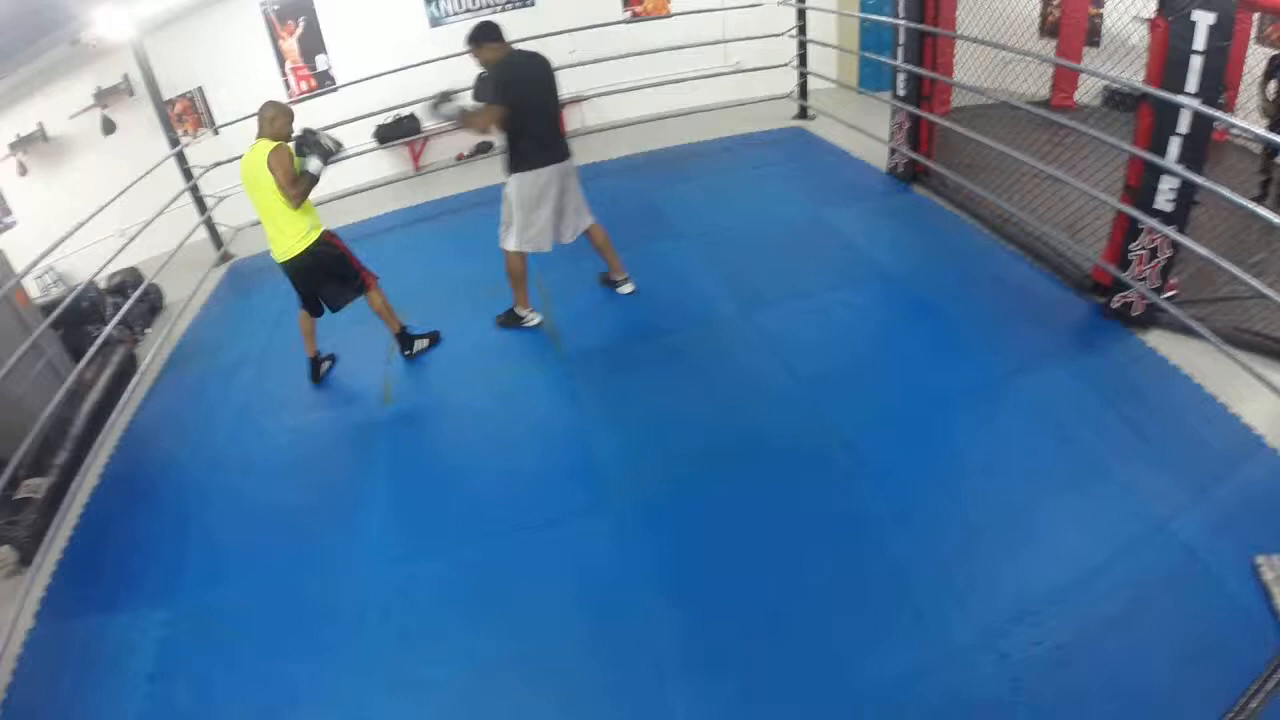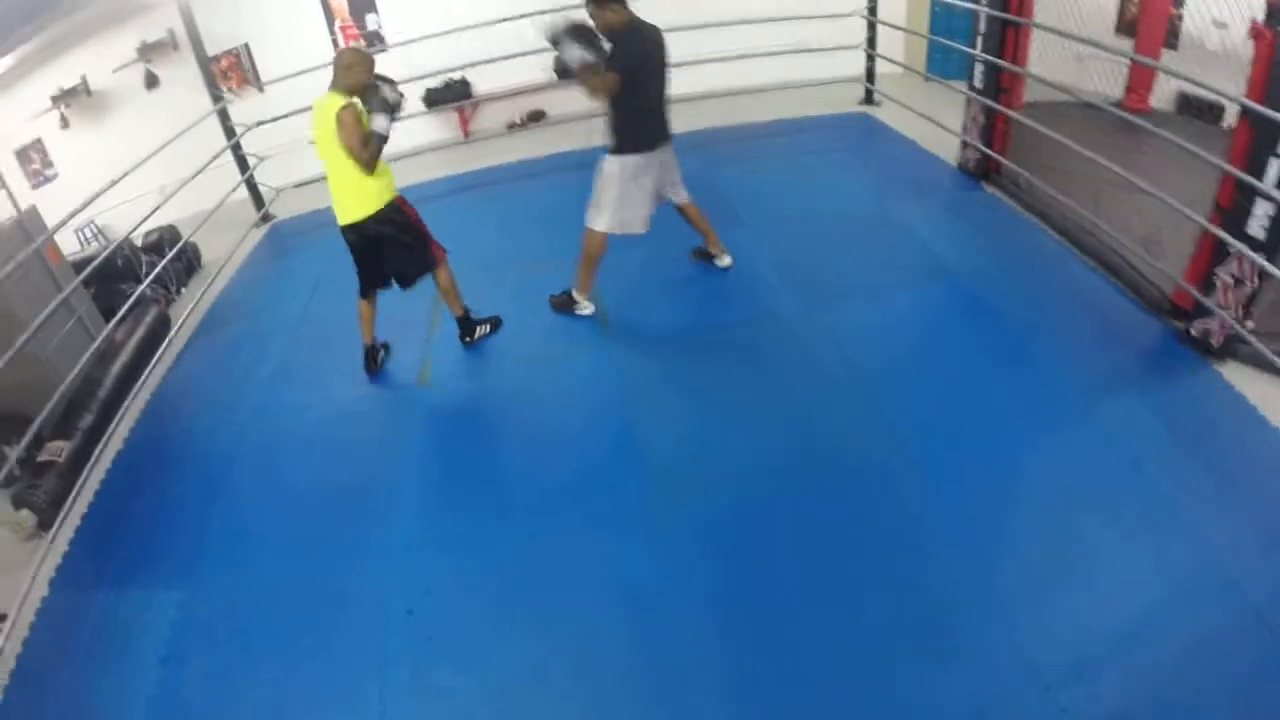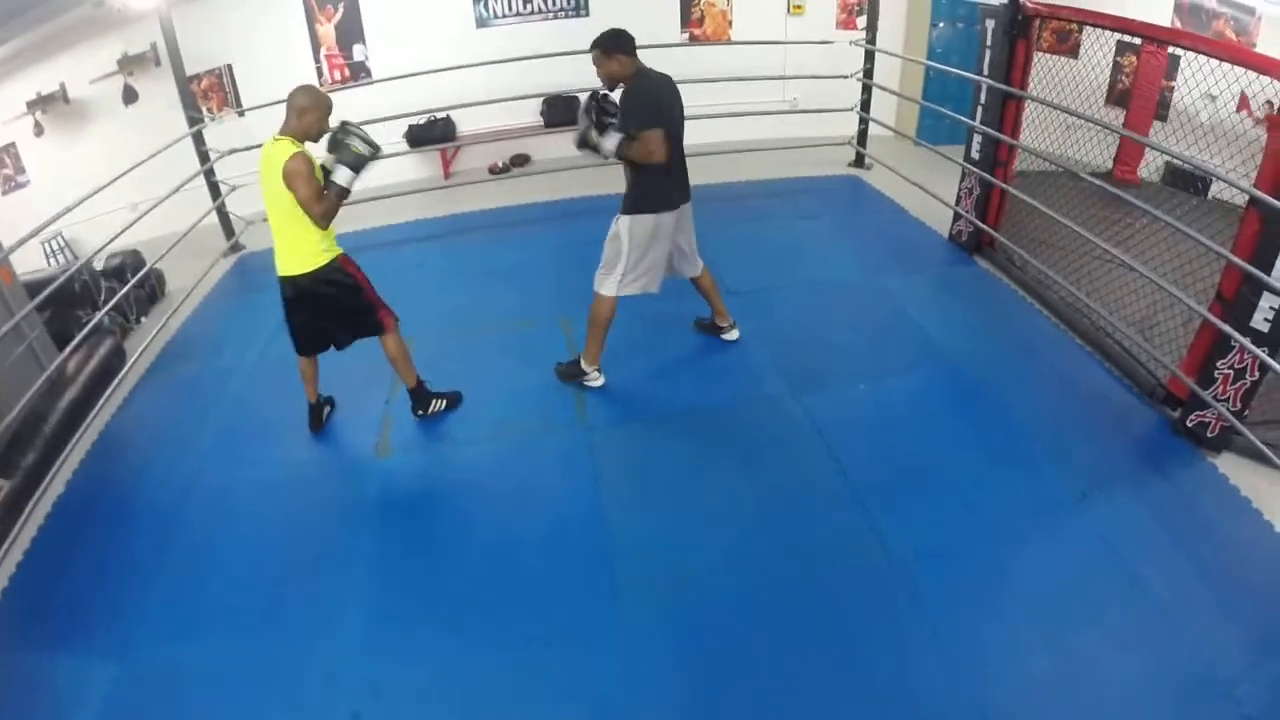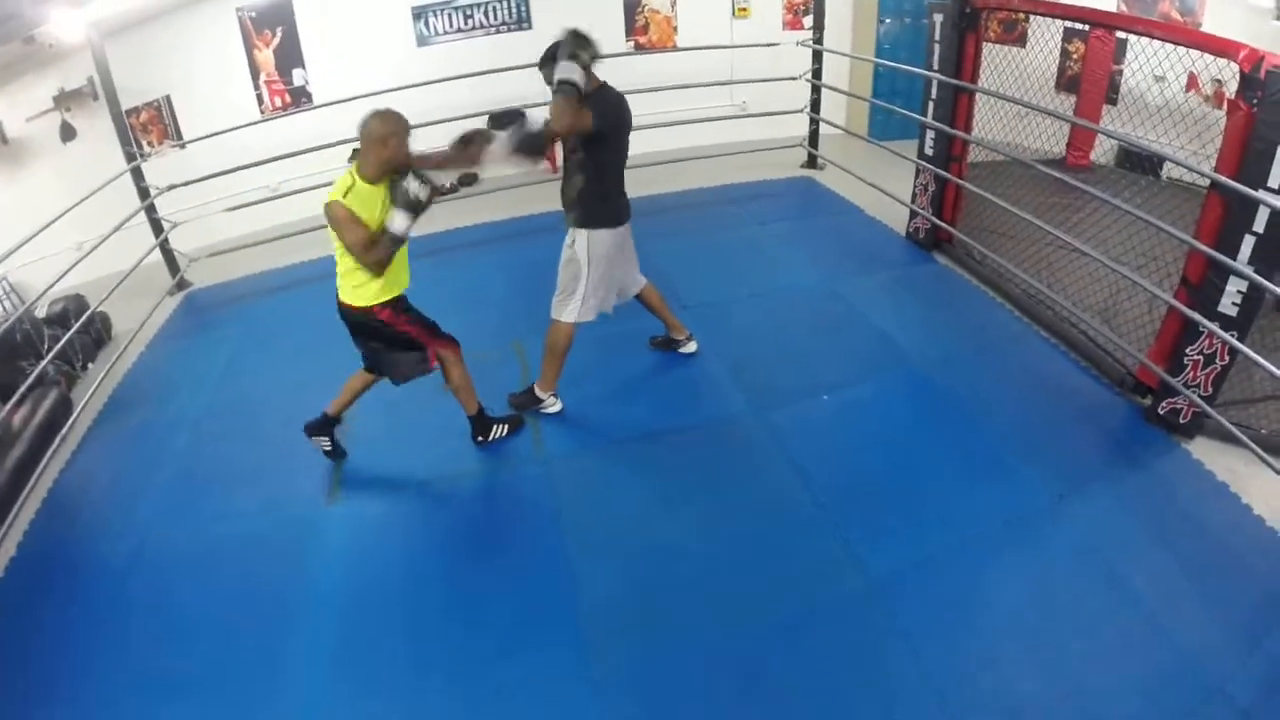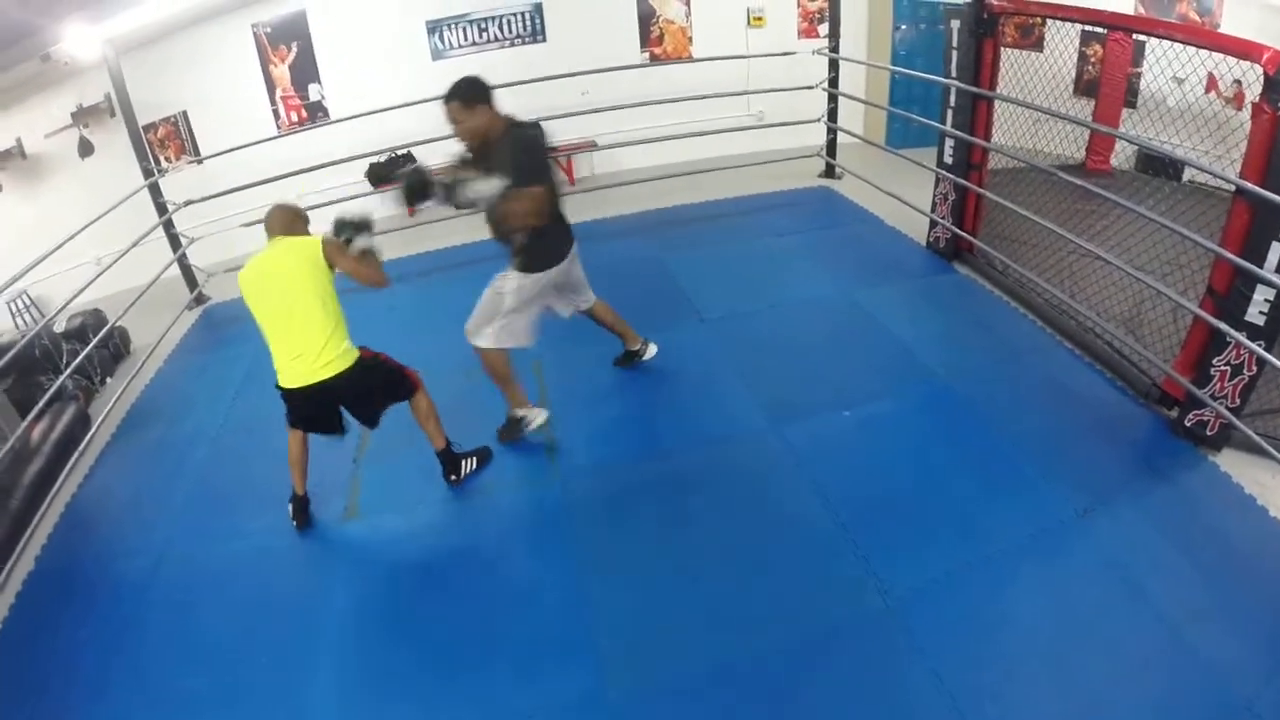
dt=1s
person 1, frame 1
left shoulder: (502, 72)
right shoulder: (539, 61)
left elbow: (486, 122)
left wrist: (451, 110)
left hip: (528, 168)
right hip: (559, 158)
left knee: (511, 242)
right knee: (583, 220)
left ankle: (524, 311)
right ankle: (621, 277)
person 1, frame 2
left shoulder: (626, 42)
right shoulder: (648, 32)
left elbow: (598, 89)
left wrist: (573, 57)
right wrist: (595, 67)
left hip: (631, 147)
right hip: (657, 140)
left knee: (599, 222)
right knee: (677, 197)
left ankle: (580, 296)
right ankle: (717, 251)
person 1, frame 3
left shoulder: (638, 93)
right shoulder: (663, 83)
left elbow: (655, 152)
left wrist: (611, 143)
right wrist: (610, 123)
left hip: (646, 207)
right hip: (677, 199)
left knee: (608, 283)
right knee: (691, 264)
left ankle: (589, 367)
right ankle: (724, 322)
person 1, frame 4
left shoulder: (609, 103)
right shoulder: (593, 101)
left elbow: (561, 124)
right elbow: (554, 132)
left wrist: (568, 74)
right wrist: (530, 138)
left hip: (594, 223)
right hip: (609, 216)
left knee: (565, 308)
right knee: (632, 281)
left ankle: (545, 394)
right ankle: (681, 337)
person 1, frame 5
left shoulder: (520, 143)
right shoulder: (486, 145)
left elbow: (526, 217)
left hip: (537, 261)
right hip: (558, 247)
left knee: (482, 334)
right knee: (580, 300)
left ankle: (523, 411)
right ankle: (636, 345)
person 2, frame 1
left shoulder: (247, 162)
right shoulder: (278, 152)
right elbow: (294, 196)
left wrist: (307, 161)
right wrist: (315, 161)
left hip: (286, 255)
right hip: (311, 242)
left knee: (309, 304)
right knee: (368, 284)
left ankle: (315, 364)
right ankle: (406, 342)
person 2, frame 2
left shoulder: (322, 109)
right shoulder: (346, 109)
right elbow: (367, 160)
left wrist: (372, 112)
right wrist: (381, 118)
left hip: (350, 219)
right hip: (381, 208)
left knee: (367, 286)
right knee: (435, 260)
left ankle: (371, 354)
right ankle: (468, 327)
person 2, frame 3
left shoulder: (271, 150)
right shoulder: (296, 160)
right elbow: (322, 217)
left wrist: (333, 165)
right wrist: (347, 169)
left hip: (289, 272)
right hip: (322, 266)
left knee: (307, 345)
right knee: (386, 325)
left ankle: (316, 409)
right ankle: (421, 398)
person 2, frame 4
left shoulder: (388, 170)
right shoulder: (339, 206)
left elbow: (439, 160)
right elbow: (375, 265)
right wrist: (403, 216)
left hip: (372, 299)
right hip: (370, 304)
left knee: (376, 368)
right knee: (447, 352)
left ankle: (323, 424)
right ankle: (482, 426)
person 2, frame 5
left shoulder: (246, 274)
right shoulder: (318, 247)
right elbow: (377, 278)
right wrist: (364, 248)
left hip: (293, 381)
right hip: (341, 366)
left knee: (297, 426)
right knee: (412, 384)
left ankle: (300, 505)
right ankle: (452, 462)
